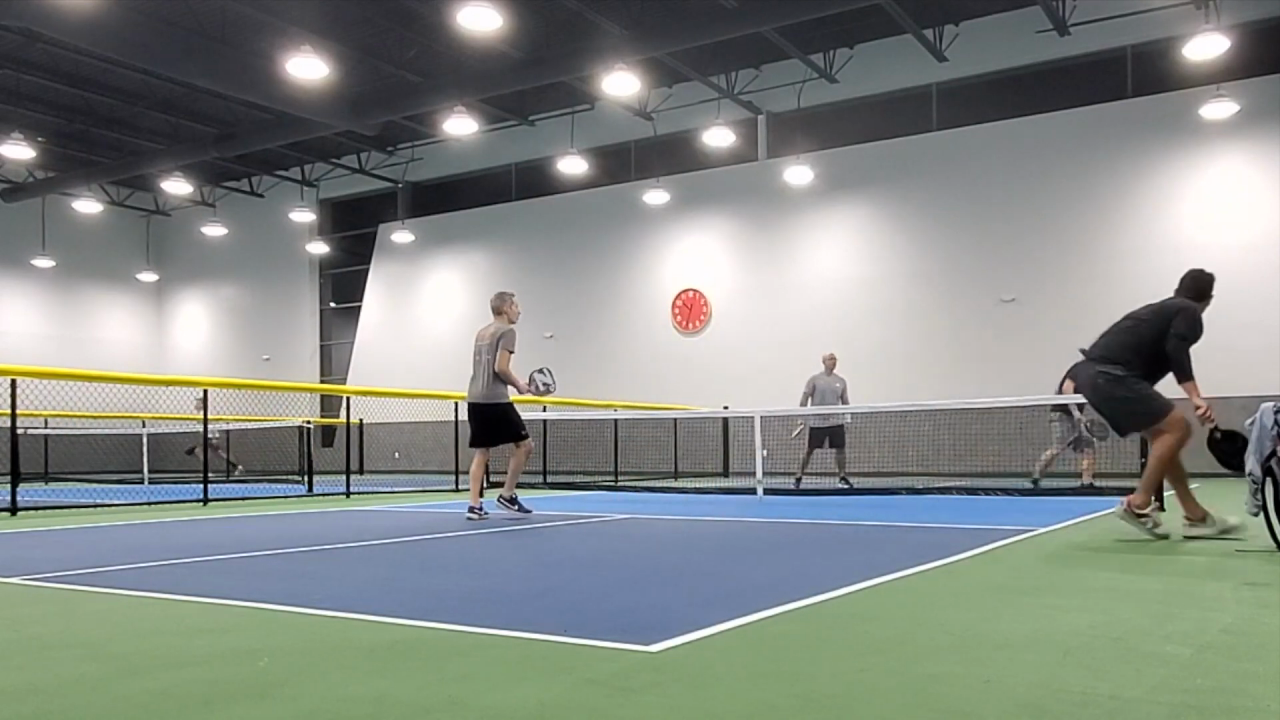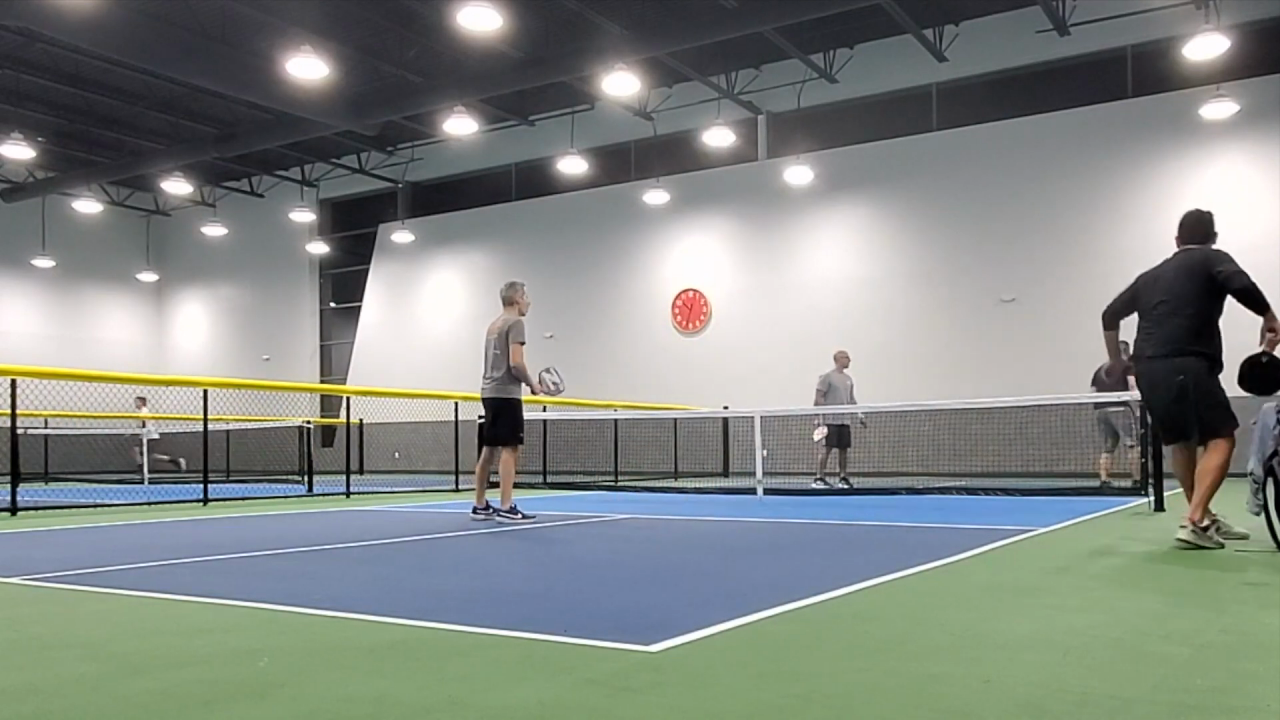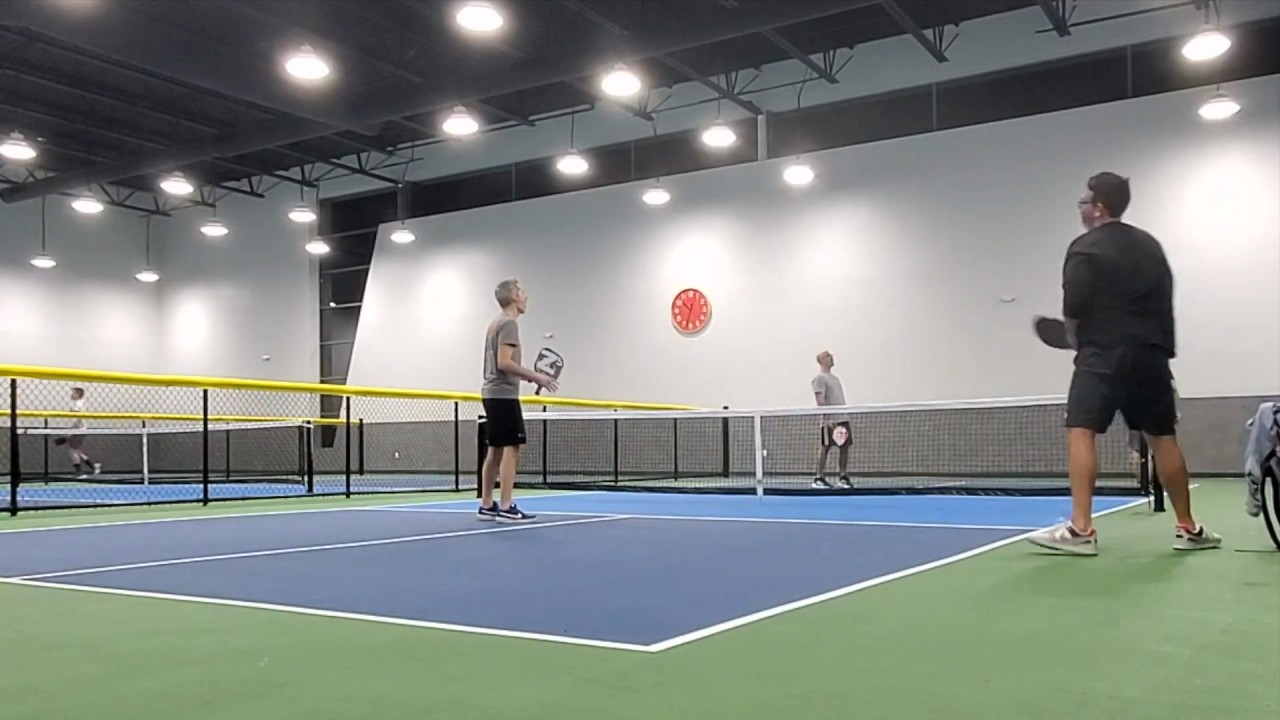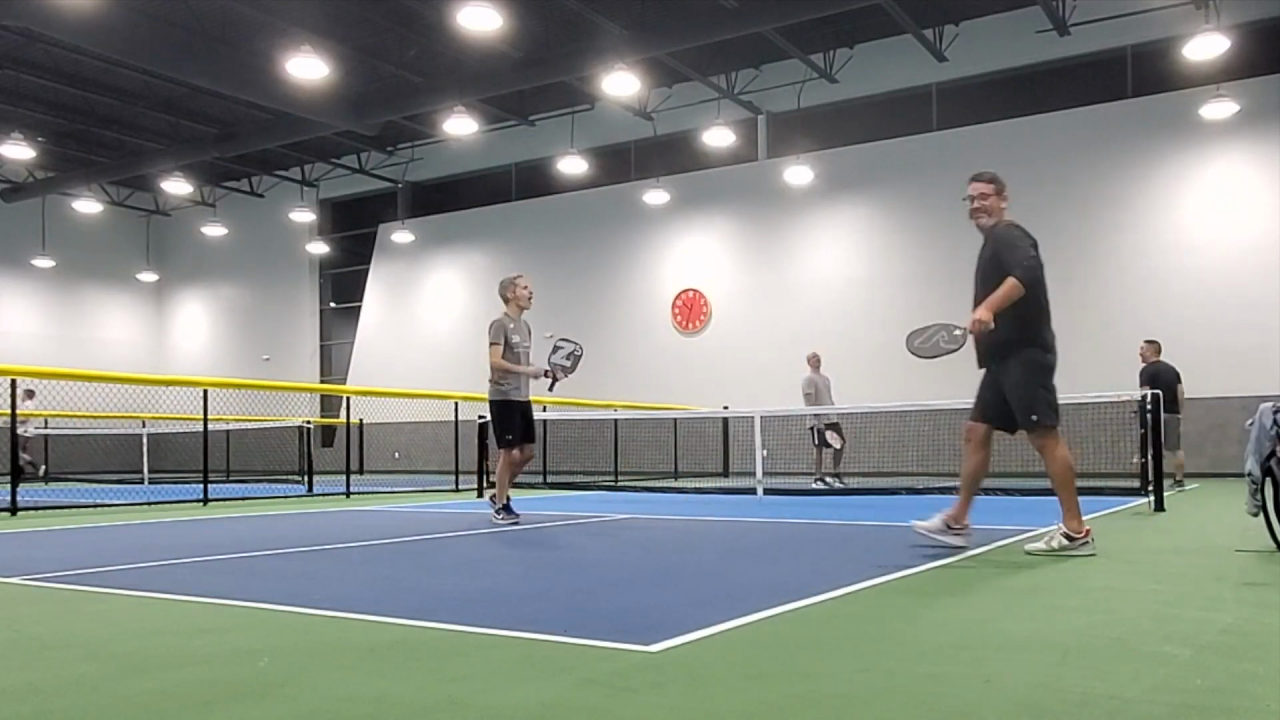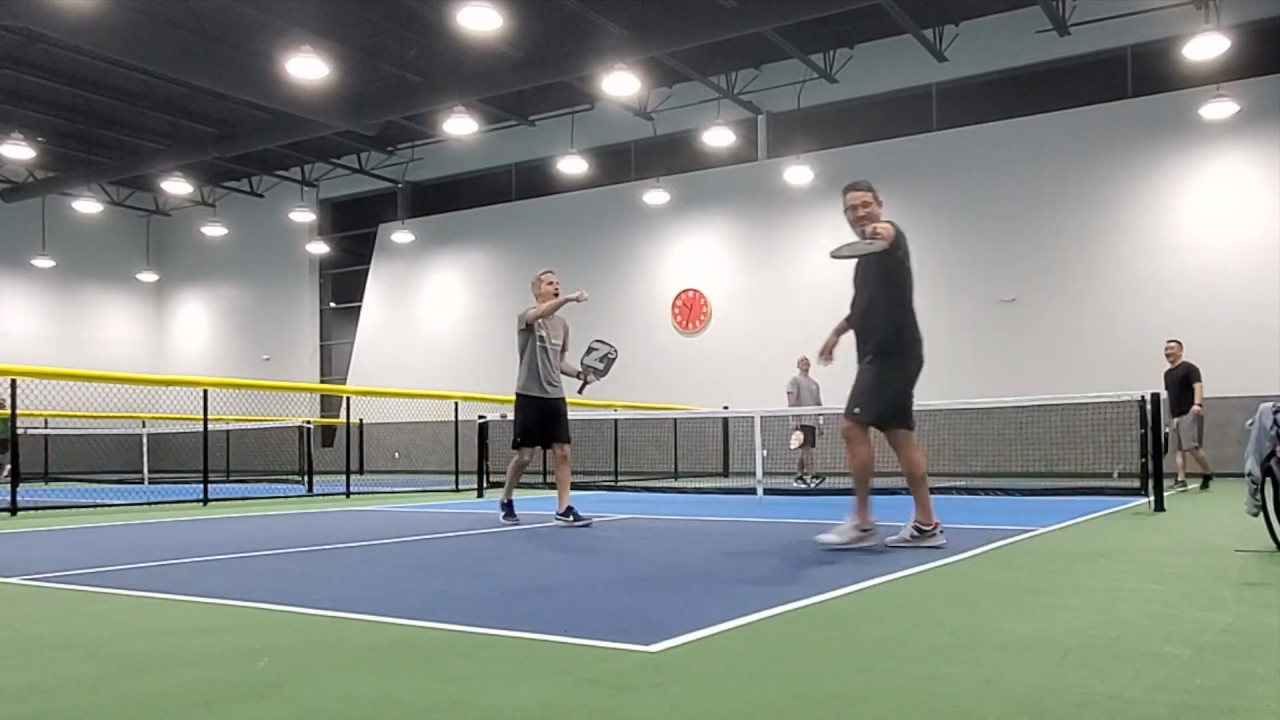
dt=0.5s
person 1, frame 1
left shoulder: (1155, 310)
right shoulder: (1188, 314)
right elbow: (1175, 350)
right wrist: (1195, 397)
left hip: (1091, 372)
right hip: (1109, 374)
left knee: (1163, 432)
right knee: (1177, 427)
left ankle: (1196, 516)
right ankle: (1139, 505)
person 1, frame 2
left shoulder: (1150, 275)
right shoulder: (1213, 259)
left elbow: (1110, 316)
right elbow: (1242, 286)
left wrist: (1116, 358)
left hip: (1147, 368)
right hip: (1187, 364)
left knee: (1182, 442)
right knee: (1221, 438)
left ankle: (1203, 517)
right ankle: (1195, 521)
person 1, frame 3
left shoulder: (1086, 248)
right shoulder: (1150, 245)
left elbow: (1074, 304)
right elbow: (1163, 295)
left wrist: (1078, 337)
left hip: (1103, 353)
right hip: (1151, 351)
left knee: (1080, 433)
right knee: (1163, 438)
left ankle: (1080, 529)
right ankle: (1187, 528)
person 1, frame 4
left shoulder: (1008, 235)
right shoulder: (993, 244)
left elbow: (1023, 273)
left wrist: (987, 308)
left hip: (1025, 352)
right hip: (1002, 356)
left knee: (1045, 436)
right knee: (977, 433)
left ankle: (1076, 531)
right ankle: (955, 521)
person 1, frame 5
left shoulder: (886, 238)
right shoulder: (871, 253)
left elbow: (886, 232)
left wrist: (881, 230)
right wrist: (837, 332)
left hip: (892, 352)
right hip: (886, 354)
left knee: (853, 426)
right knee: (900, 434)
left ankle: (861, 523)
right ankle: (925, 524)
person 2, frame 1
left shoulder: (482, 332)
right shoulder: (507, 331)
right elbow: (500, 368)
left wrist: (514, 382)
right wrist: (518, 384)
left hip: (475, 399)
right hip: (495, 400)
left knee: (481, 452)
right knee: (524, 445)
left ankle: (474, 505)
right ankle: (507, 495)
person 2, frame 2
left shoulder: (494, 325)
right shoulder: (515, 323)
right elbow: (516, 362)
left wrist: (525, 381)
right wrist: (532, 383)
left hip: (490, 392)
right hip: (505, 394)
left knee: (489, 451)
right knee: (509, 450)
left ankle: (480, 505)
right ankle: (506, 508)
person 2, frame 3
left shoulder: (496, 324)
right shoulder: (509, 323)
right elbow: (504, 363)
left wrist: (531, 377)
right wrist: (536, 376)
left hip: (493, 394)
right hip: (503, 395)
left knee: (496, 451)
right knee: (511, 450)
left ankle: (487, 505)
right ankle: (506, 508)
person 2, frame 4
left shoulder: (524, 326)
right shoulder: (499, 324)
right elbow: (495, 362)
left wrist: (544, 372)
right wrist: (524, 370)
left hip: (522, 398)
right hip: (503, 398)
left knee: (527, 452)
right knee: (510, 453)
left ankle: (499, 494)
right ankle: (500, 507)
person 2, frame 5
left shoulder: (562, 324)
right shoulder: (527, 317)
right elbow: (541, 312)
left wrist: (579, 373)
right wrist: (569, 299)
left hip: (555, 397)
right hip: (529, 396)
left knee: (563, 453)
right knee: (524, 455)
left ankle: (564, 509)
right ankle: (506, 500)
